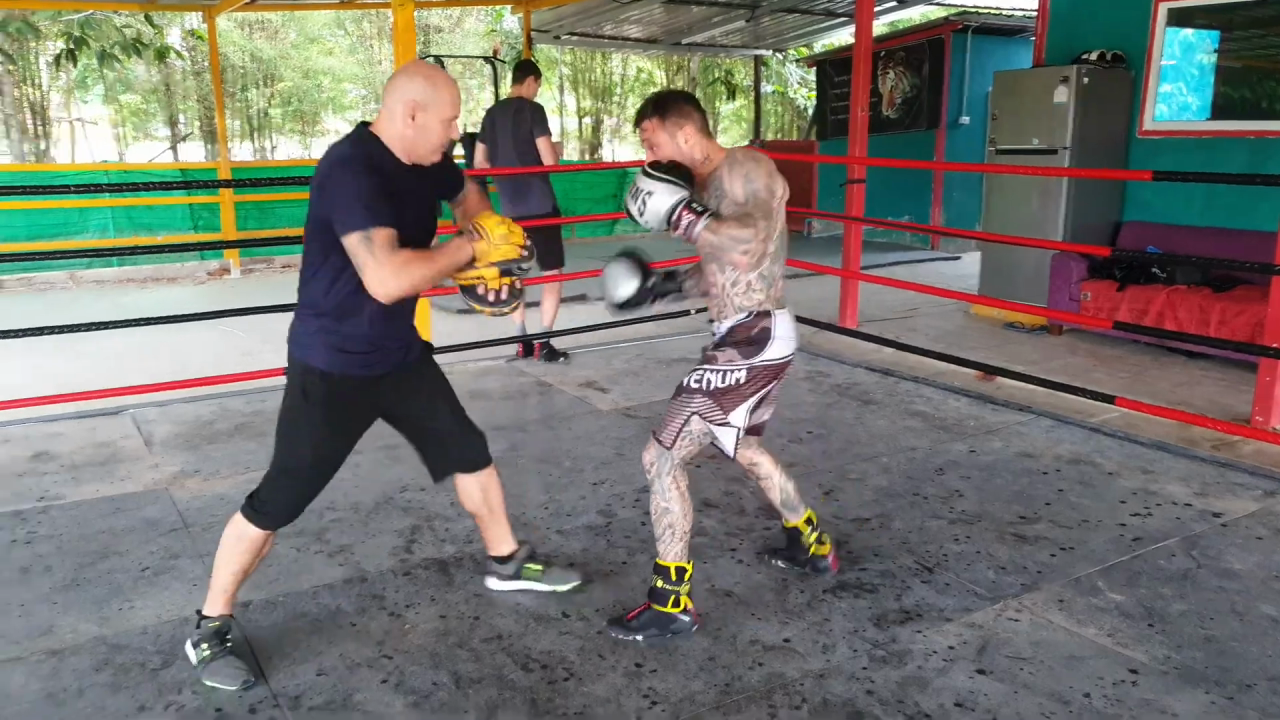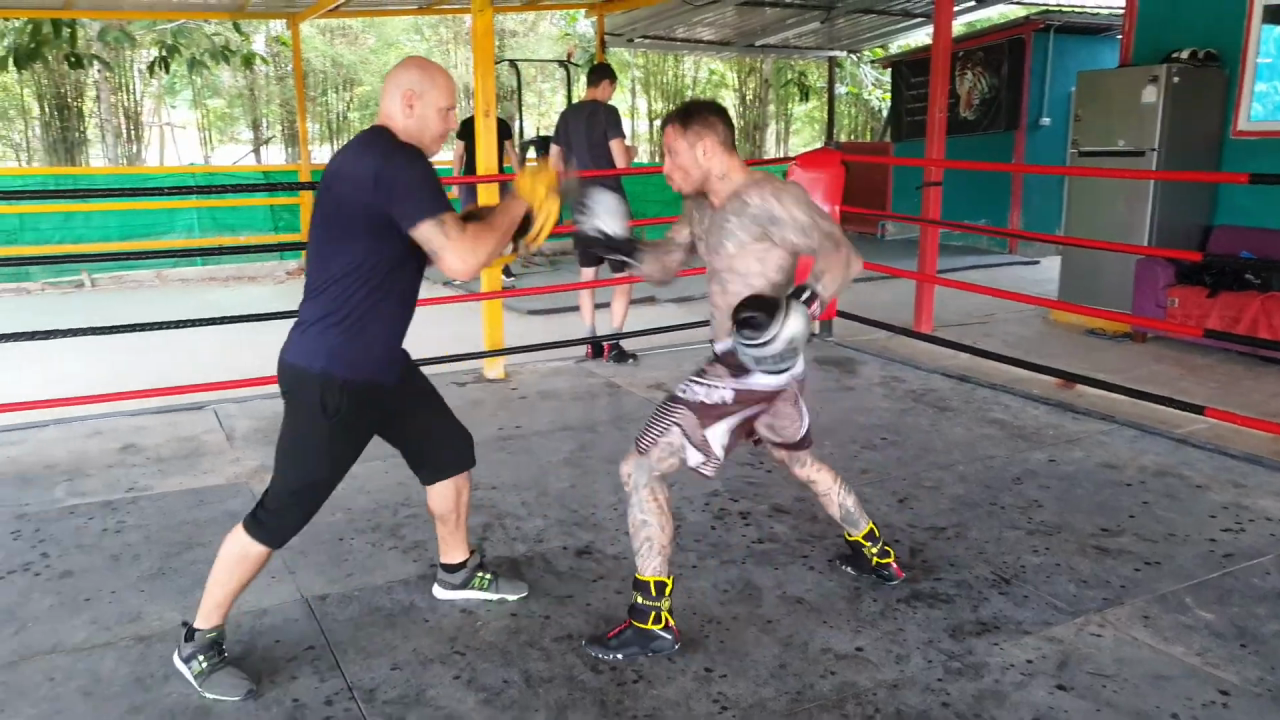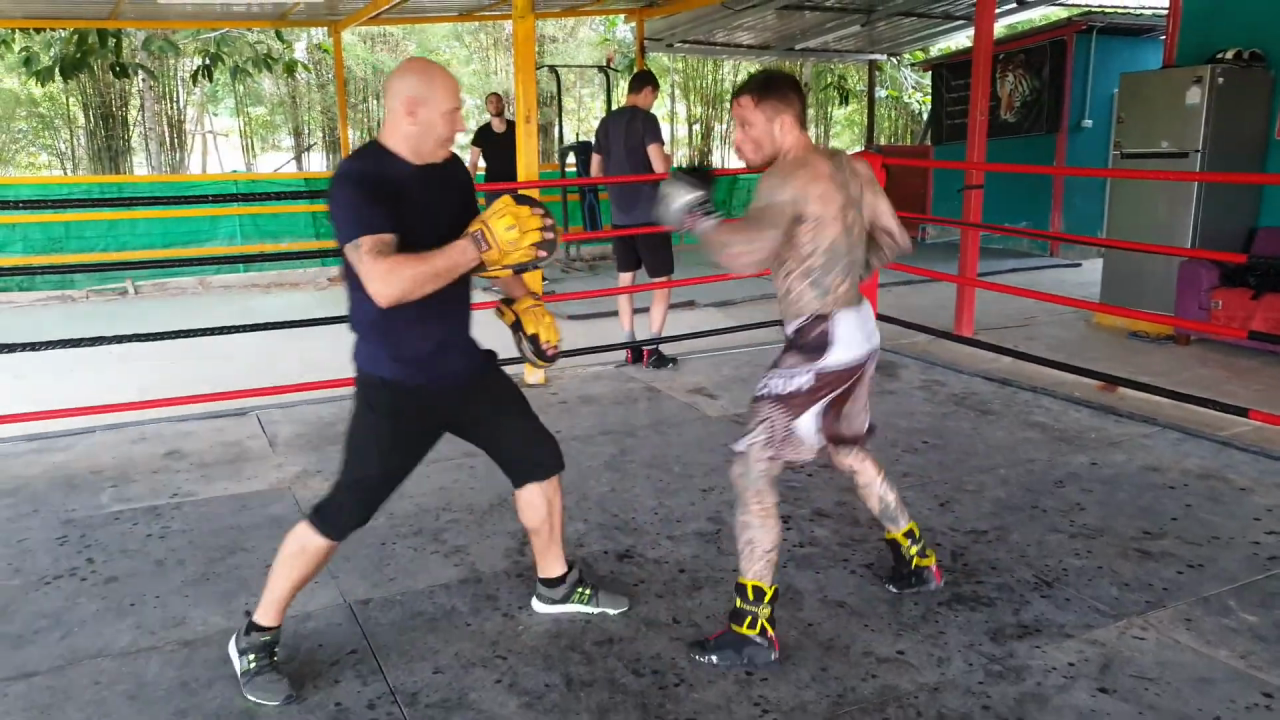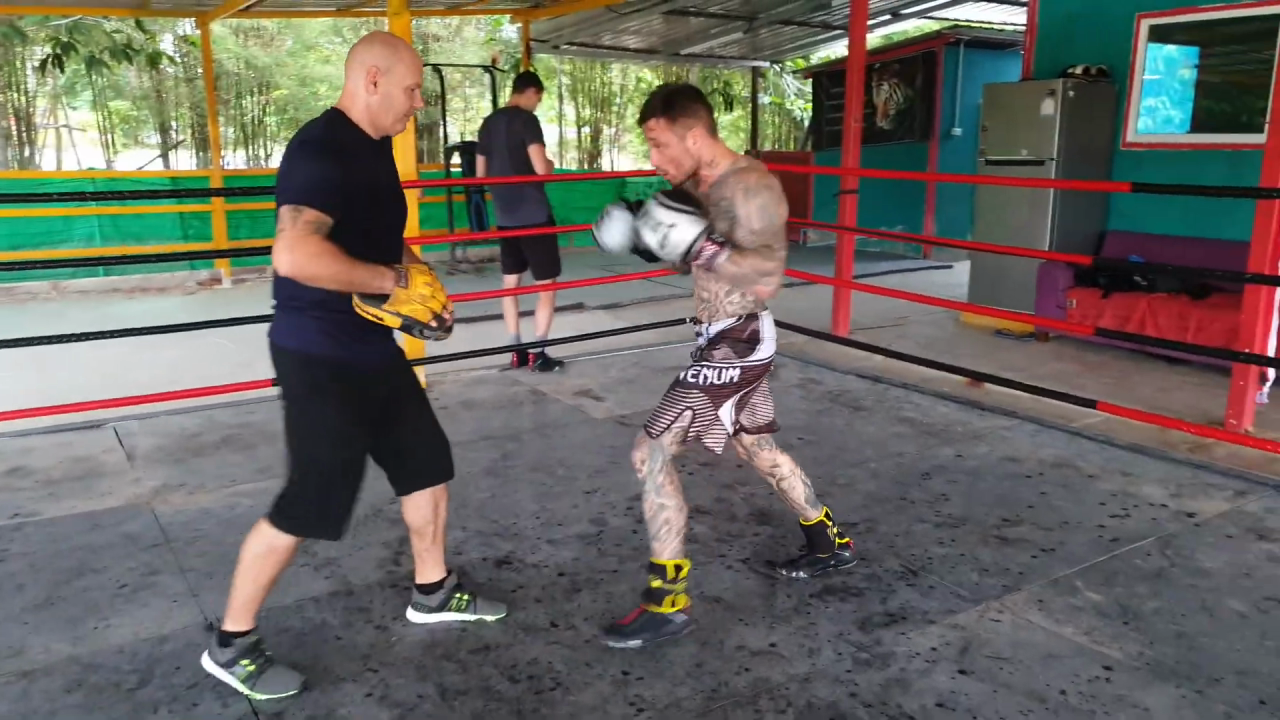
dt=0.5s
person 1, frame 1
left shoulder: (428, 162)
right shoulder: (351, 170)
left elbow: (467, 196)
right elbow: (386, 279)
left wrist: (484, 261)
right wrist: (471, 247)
left hip: (399, 353)
right hip: (331, 366)
left knee: (465, 451)
right knee: (280, 499)
left ankle: (508, 561)
right ankle: (210, 628)
person 1, frame 2
left shoulder: (370, 157)
right shoulder: (397, 162)
right elbow: (462, 259)
left wrist: (486, 226)
right wrist: (517, 204)
left hip: (377, 362)
right hip: (330, 374)
left knee: (450, 452)
right knee: (282, 512)
left ankle: (456, 570)
right ankle: (199, 640)
person 1, frame 3
left shoulder: (449, 170)
right shoulder: (360, 181)
left elbow: (468, 251)
right elbow: (387, 284)
left wrist: (522, 299)
right wrist: (483, 243)
left hip: (460, 363)
right hip: (397, 377)
left knee: (538, 459)
right knee: (348, 512)
left ankle: (556, 584)
right ankle: (259, 634)
person 1, frame 4
left shoulder: (374, 146)
right shoulder: (323, 147)
right elbow: (295, 255)
left wrist: (415, 274)
right wrist: (394, 284)
left hip: (369, 348)
right hip: (319, 355)
left knee: (427, 462)
right knee: (312, 504)
left ankle: (432, 591)
right ankle: (232, 642)
person 2, frame 1
left shoulder: (744, 168)
right shoulder: (699, 186)
left elbow: (747, 246)
left wrist: (680, 212)
right wrist: (659, 285)
left hip: (753, 341)
right hip: (763, 338)
left knee: (660, 456)
right knee: (742, 447)
left ankle: (671, 603)
right ankle: (815, 545)
person 2, frame 2
left shoulder: (772, 196)
right shoulder: (703, 209)
left elbow: (845, 258)
right elbow: (664, 262)
left wrist: (799, 307)
right wrist: (621, 249)
left hip: (753, 367)
right hip: (745, 359)
left knee: (640, 471)
right knee: (800, 460)
left ankle: (652, 619)
right ankle: (876, 553)
person 2, frame 3
left shoulder: (801, 175)
right shoulder: (854, 170)
left elbow: (746, 253)
right elbow: (896, 243)
left wrist: (692, 214)
left hip: (823, 342)
right hip: (857, 335)
left knee: (751, 473)
right knee: (849, 454)
left ankle: (753, 628)
right ankle: (916, 560)
person 2, frame 4
left shoulder: (754, 184)
right shoulder: (693, 182)
left elbow: (766, 277)
right elbow: (675, 249)
left wrist: (696, 244)
right wrist: (640, 235)
left hip: (737, 343)
right hip: (719, 338)
left knee: (650, 453)
right knee: (758, 449)
left ankle: (666, 599)
right ankle: (829, 541)
person 3, frame 1
left shoulder: (492, 113)
right shoulder: (532, 109)
left elbow: (480, 163)
right elbow: (549, 160)
right wrist: (556, 150)
left hip: (510, 207)
right hip: (539, 205)
right knee: (552, 273)
left ankle: (522, 341)
right ankle: (543, 343)
person 3, frame 2
left shoulder: (567, 115)
right shoulder: (607, 112)
left elbow: (555, 165)
right elbow: (621, 163)
right wrist: (629, 153)
left hip: (582, 209)
left knee: (588, 274)
right knee: (622, 276)
left ankle: (591, 343)
right ankle: (613, 345)
person 3, frame 3
left shoulder: (607, 122)
right shoulder: (645, 119)
left elbow: (595, 172)
right elbow: (660, 168)
right wrist: (667, 159)
left hip: (620, 214)
right hip: (648, 213)
left knee: (625, 279)
right knee: (661, 280)
left ankle: (631, 347)
right ankle: (652, 349)
person 3, frame 4
left shoulder: (489, 123)
right shoulder: (526, 120)
left elbow: (481, 174)
right elbow: (540, 168)
right wrist: (550, 165)
left hip: (505, 216)
right hip: (534, 214)
left knee: (510, 282)
right knee: (546, 283)
left ankle: (517, 351)
right ankle: (537, 354)
